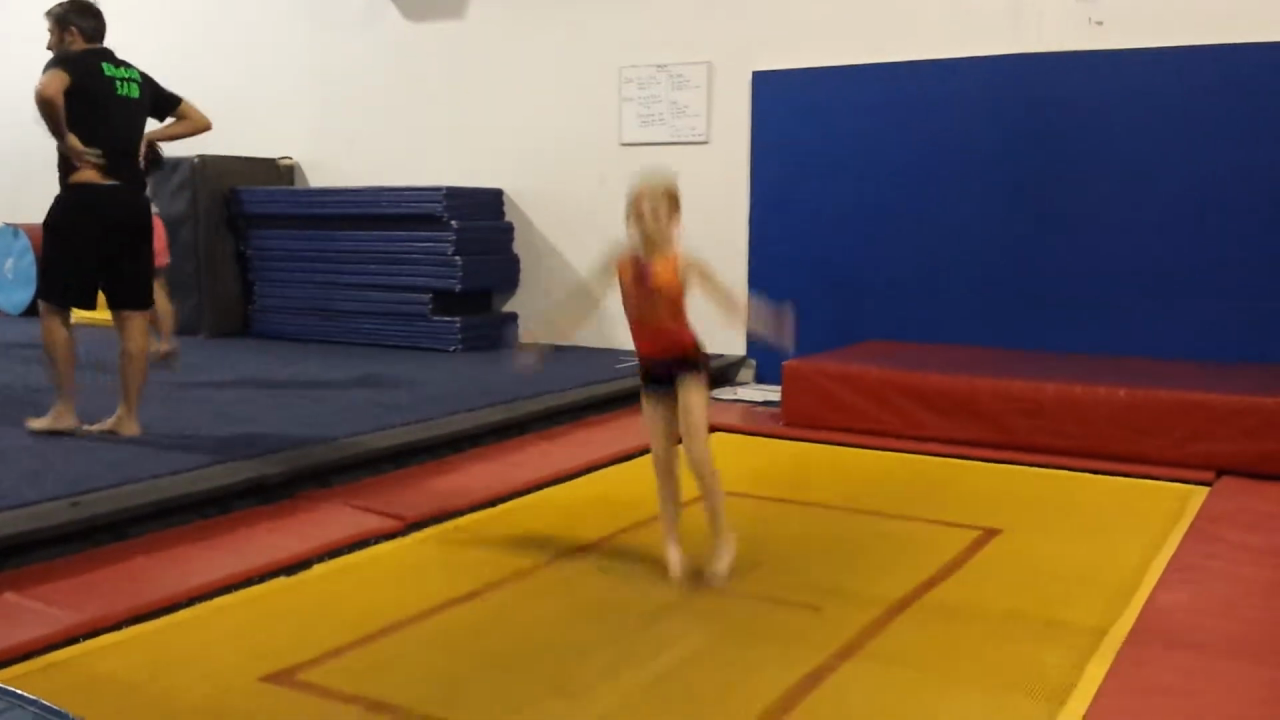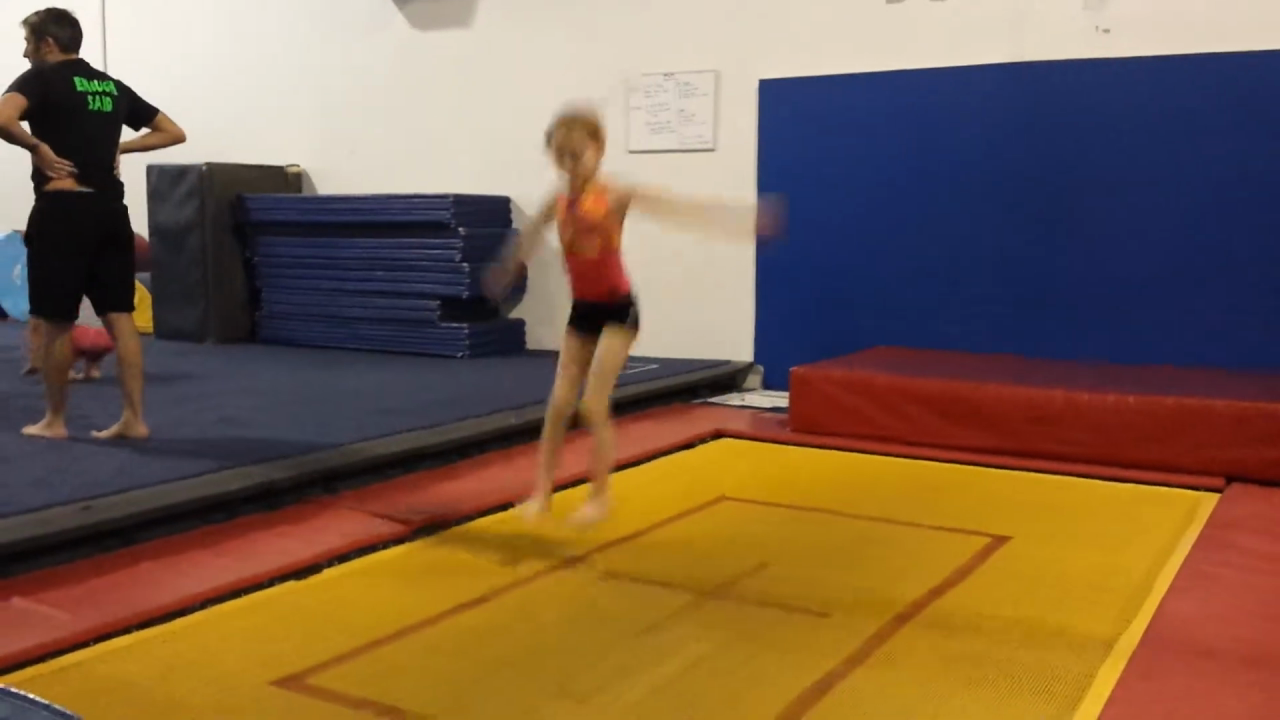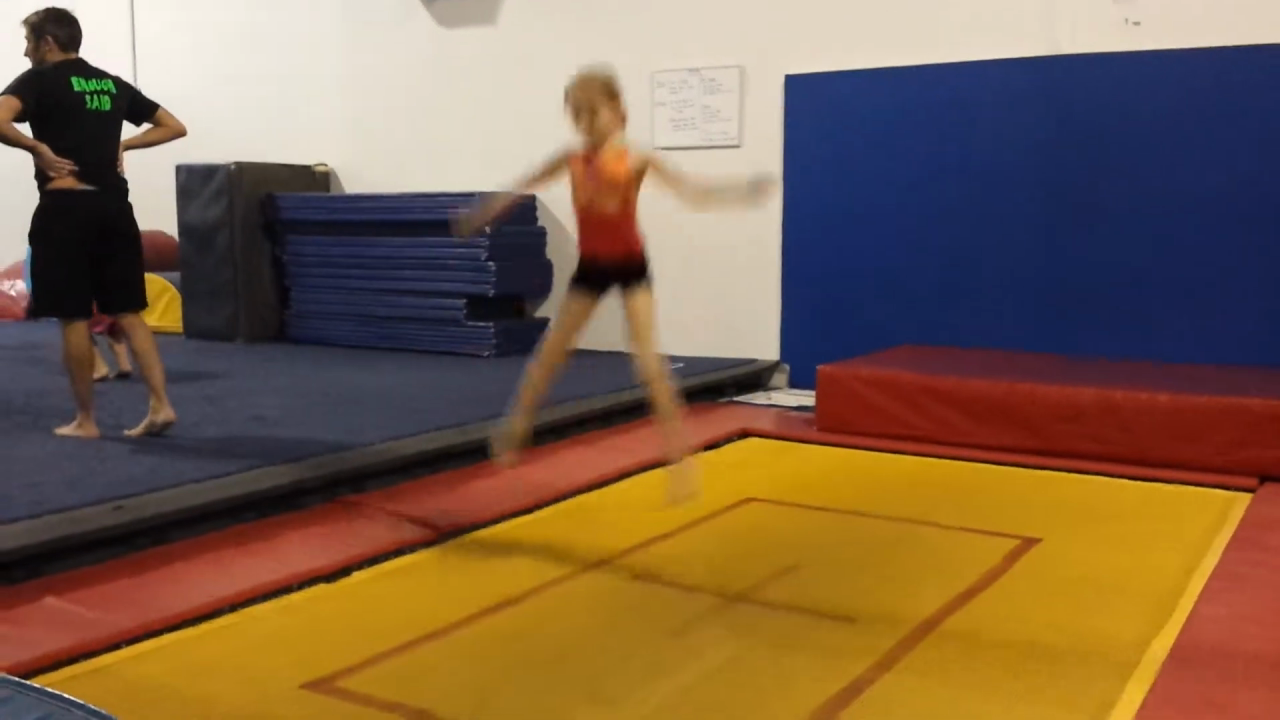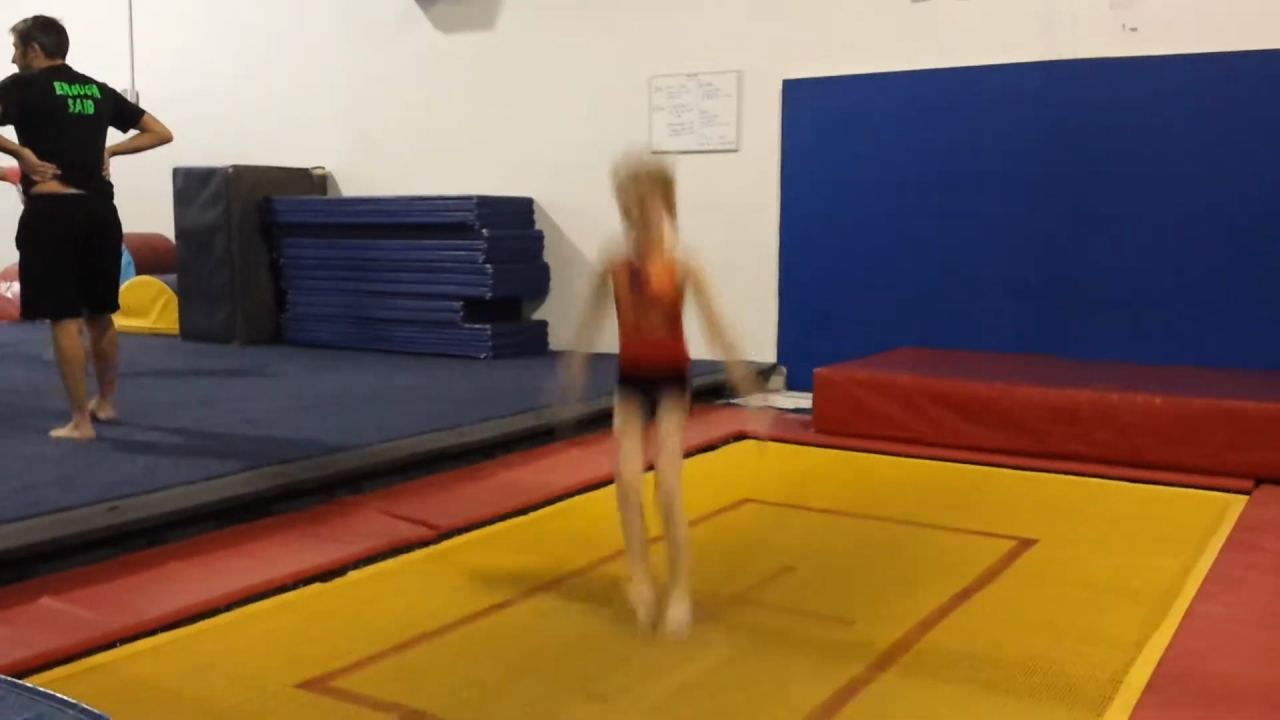
dt=0.5s
person 1, frame 1
left shoulder: (685, 265)
right shoulder: (621, 261)
left elbow: (728, 300)
right elbow: (585, 300)
left wrist: (766, 323)
left hip: (688, 362)
right hip: (651, 367)
left knee: (697, 455)
right knee: (663, 460)
left ankle: (723, 536)
right ankle: (673, 539)
person 1, frame 2
left shoulder: (615, 196)
right shoulder: (558, 202)
left elbow: (674, 206)
right elbow: (530, 236)
left wrist: (740, 219)
right wrist: (507, 268)
left hip: (616, 309)
right hip: (583, 310)
left knee: (593, 406)
right knee: (559, 405)
left ankle: (599, 493)
right ankle: (540, 491)
person 1, frame 3
left shoulder: (636, 160)
right shoulder: (571, 159)
left elbow: (686, 186)
right elbow: (526, 184)
left wrist: (735, 194)
right wrist: (486, 213)
left hip: (630, 266)
right hip: (590, 267)
left knee: (647, 363)
right knee: (551, 354)
left ankle: (678, 449)
right ankle: (517, 426)
person 1, frame 4
left shoulder: (681, 268)
right shoulder: (614, 267)
left elbow: (714, 324)
right elbow: (591, 315)
left wrist: (743, 379)
right wrist: (574, 368)
left hip: (670, 377)
right hip: (631, 378)
left knee: (669, 488)
right knee: (628, 483)
left ankle: (680, 591)
right ankle: (639, 578)
person 2, frame 1
left shoulder: (70, 64)
right shoulder: (136, 76)
left elbow: (47, 92)
right elbow: (199, 121)
left wrist: (64, 135)
right wrist: (144, 138)
left hip: (85, 202)
right hip: (132, 203)
left knee: (53, 308)
right knee: (132, 314)
left ankle: (63, 409)
right ankle: (127, 417)
person 2, frame 2
left shoulder: (40, 79)
right shoulder: (113, 87)
right elbow: (173, 133)
left wrist: (37, 147)
right wrist: (118, 147)
left hip: (62, 211)
right hip: (110, 210)
left knee: (55, 323)
right knee: (119, 317)
left ankle: (54, 421)
right ankle: (133, 418)
person 2, frame 3
left shoulder: (39, 81)
right shoulder: (113, 84)
right elbow: (174, 127)
left wrist: (37, 148)
right wrist: (122, 145)
left hip: (66, 209)
right hip: (115, 206)
left knee: (74, 320)
right knee: (127, 313)
left ankle: (85, 421)
right ankle: (160, 403)
person 2, frame 4
right shoulder: (100, 91)
right elbow: (160, 133)
right wrist: (108, 150)
left hip: (52, 212)
right hip: (99, 210)
left knee: (64, 320)
right knee: (99, 314)
left ankle: (81, 421)
right ankle: (105, 401)
